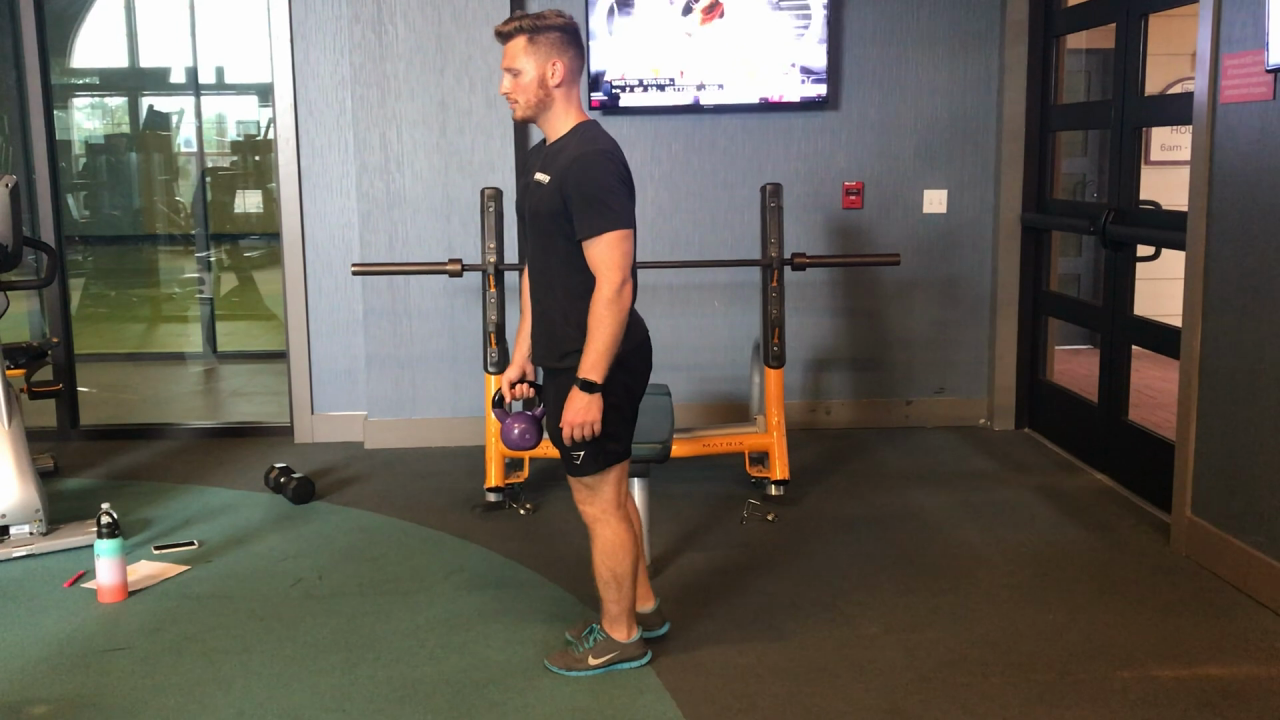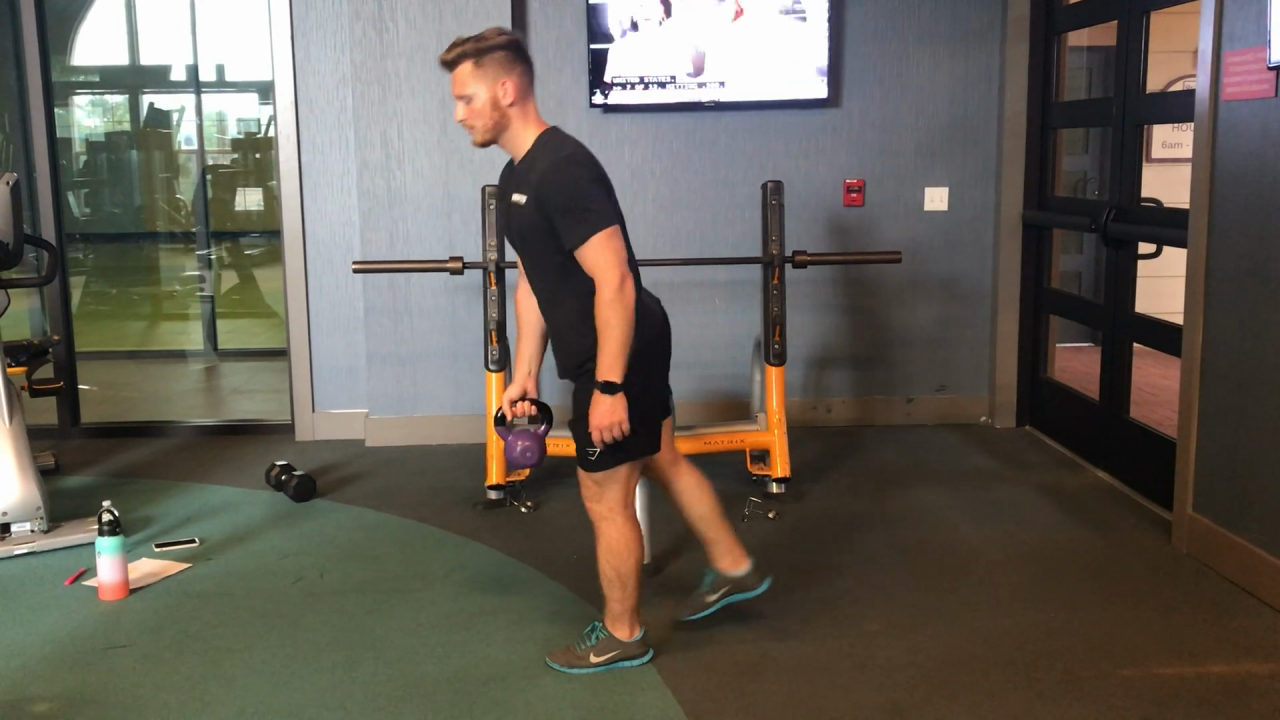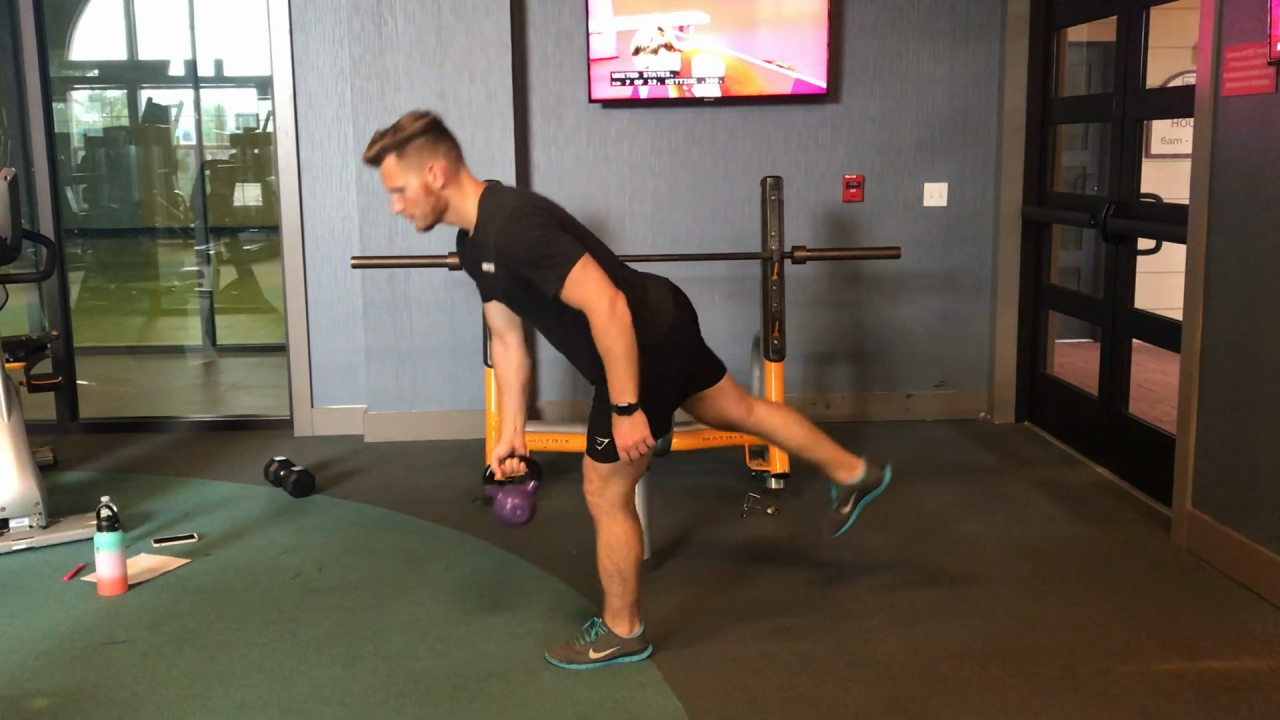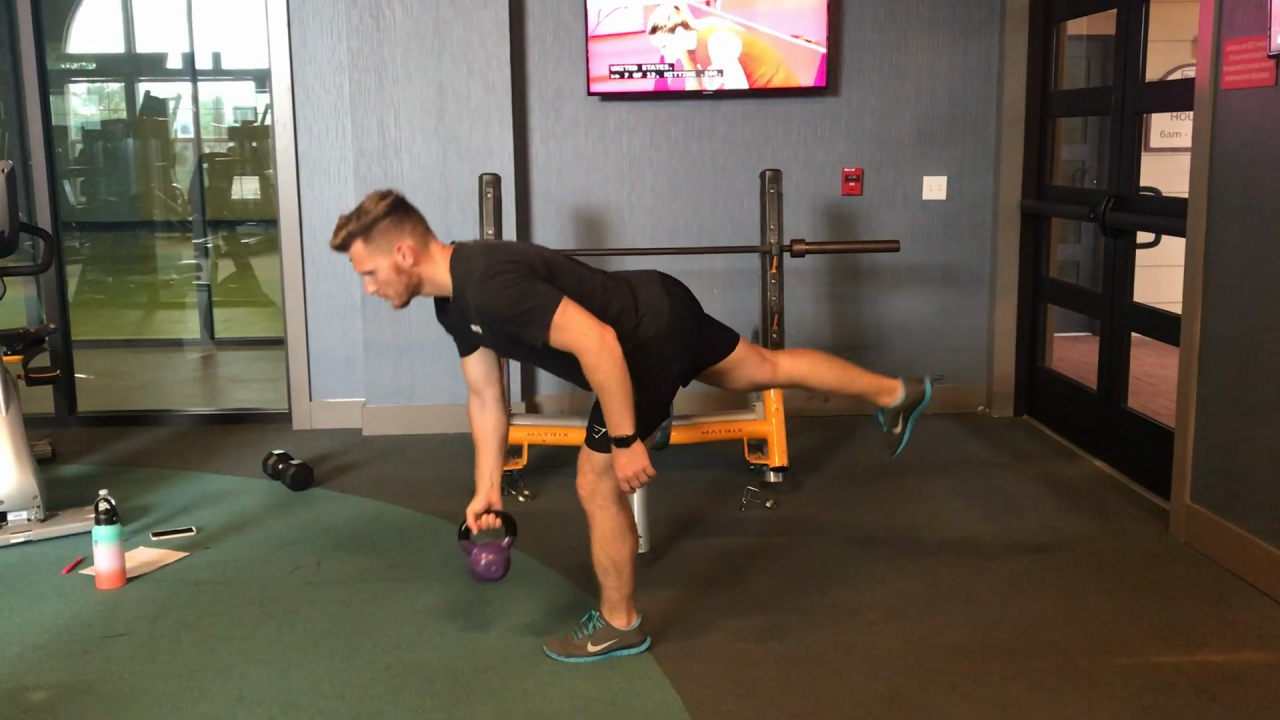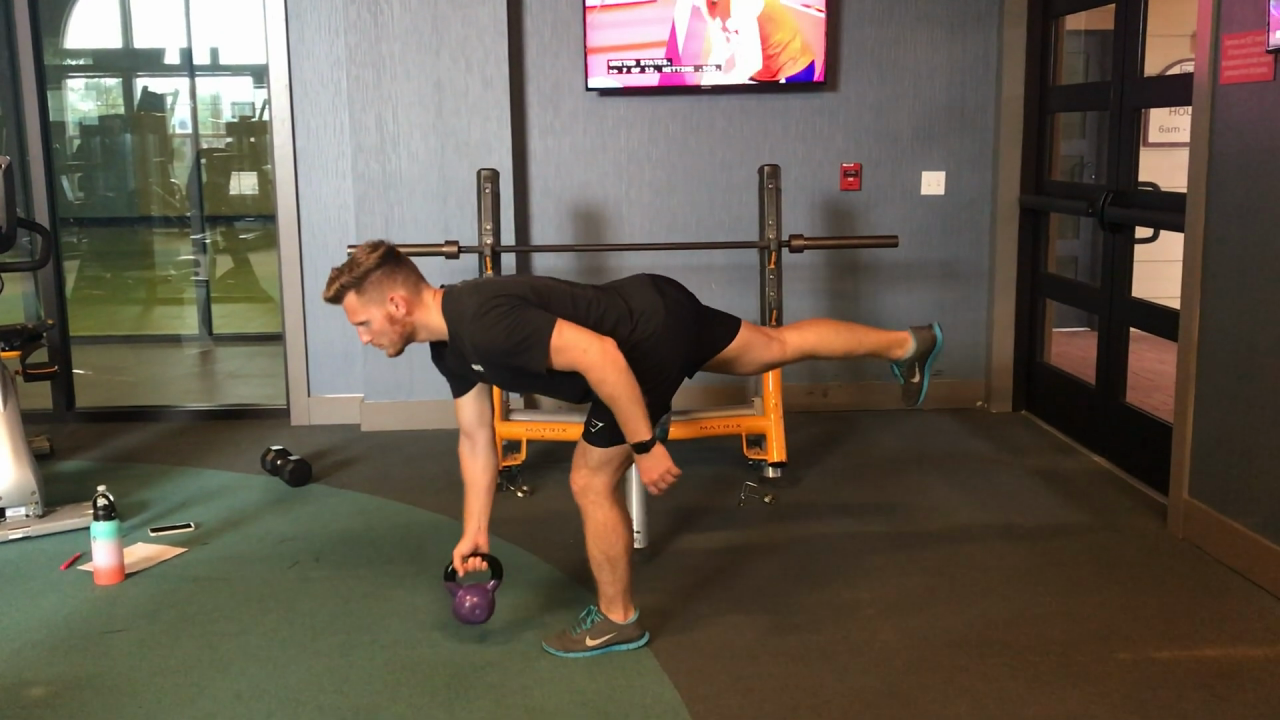
dt=0.4s
person 1, frame 1
left shoulder: (592, 160)
right shoulder: (543, 157)
left elbow: (615, 285)
left wrist: (589, 384)
right wrist: (523, 352)
left hip: (596, 364)
right hip: (568, 359)
left knee: (598, 500)
right knee: (606, 492)
left ankle: (621, 639)
right ankle: (639, 605)
person 1, frame 2
left shoulder: (561, 169)
right shoulder: (517, 175)
left elbow: (614, 282)
right elbow: (531, 282)
left wrist: (608, 387)
right wrist: (524, 374)
left hip: (618, 358)
right hip: (609, 354)
left knee: (606, 497)
right knee: (662, 460)
left ankle: (622, 637)
right ankle: (734, 567)
person 1, frame 3
left shoulder: (513, 226)
right shoulder: (474, 240)
left elbow: (608, 307)
right elbow: (507, 339)
left wrist: (625, 410)
right wrist: (511, 432)
left hip: (646, 339)
right hip: (659, 326)
left knee: (605, 491)
right knee: (737, 408)
left ankle: (621, 633)
right ankle: (850, 473)
person 1, frame 4
left shoulder: (491, 284)
right shoulder: (455, 301)
left elbow: (598, 344)
right elbow: (485, 397)
left wrist: (623, 442)
right wrist: (487, 489)
left hip: (650, 337)
right hip: (659, 311)
left knee: (598, 484)
right knee: (764, 369)
left ankle: (618, 625)
right ankle: (892, 393)
person 1, frame 5
left shoulder: (485, 323)
right shoulder: (451, 344)
left elbow: (600, 357)
right elbow: (476, 439)
left wrist: (644, 447)
right wrist: (475, 533)
left hip: (650, 334)
right hip: (657, 307)
left knee: (591, 481)
right knee: (775, 346)
left ankle: (616, 620)
right ankle: (905, 346)
